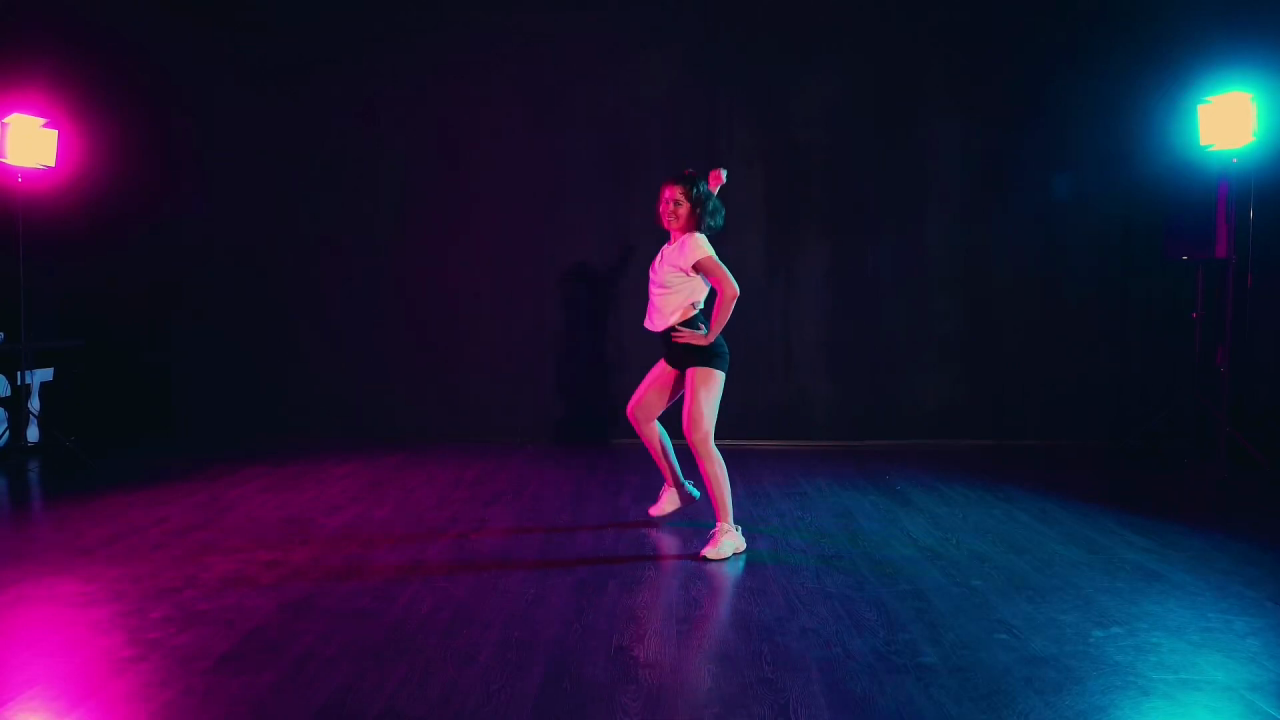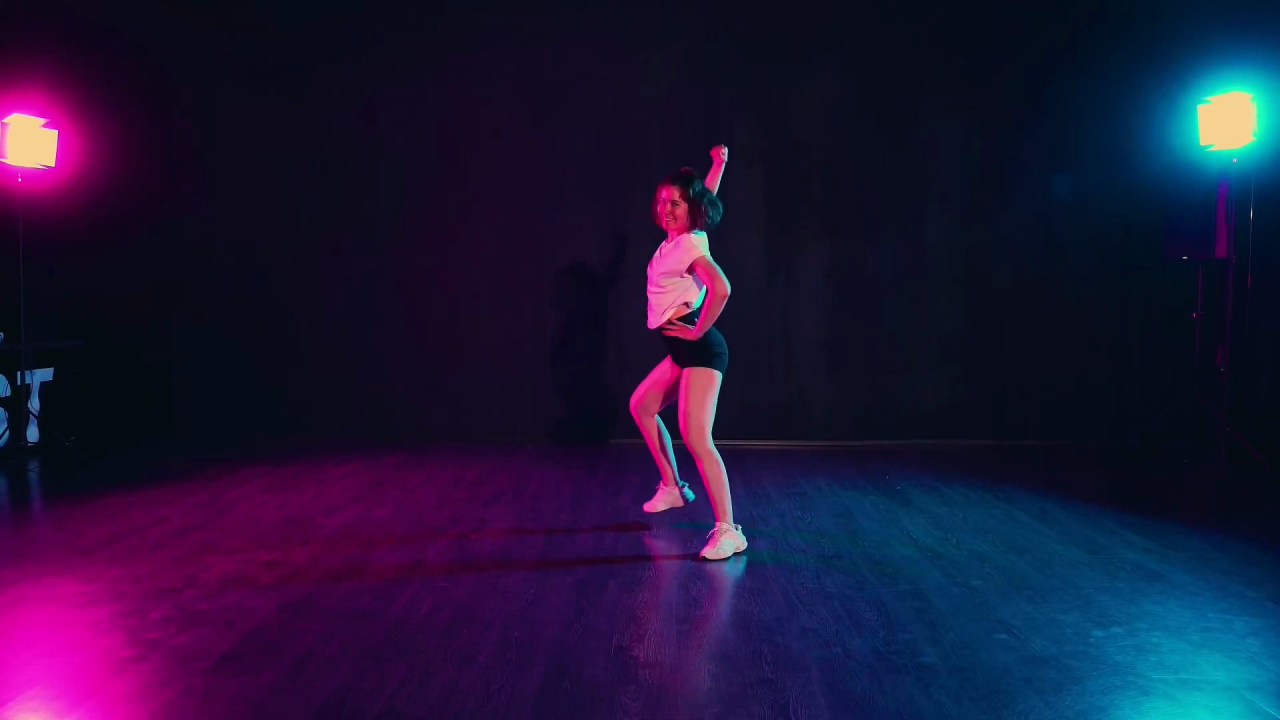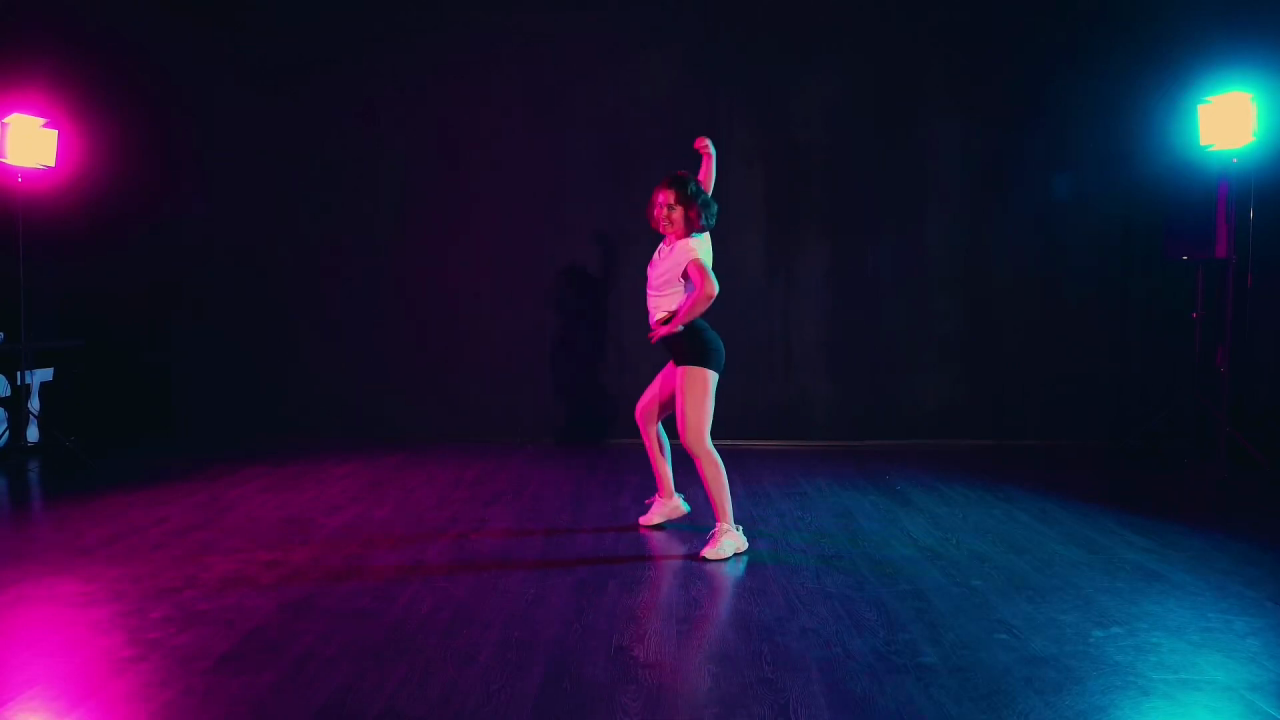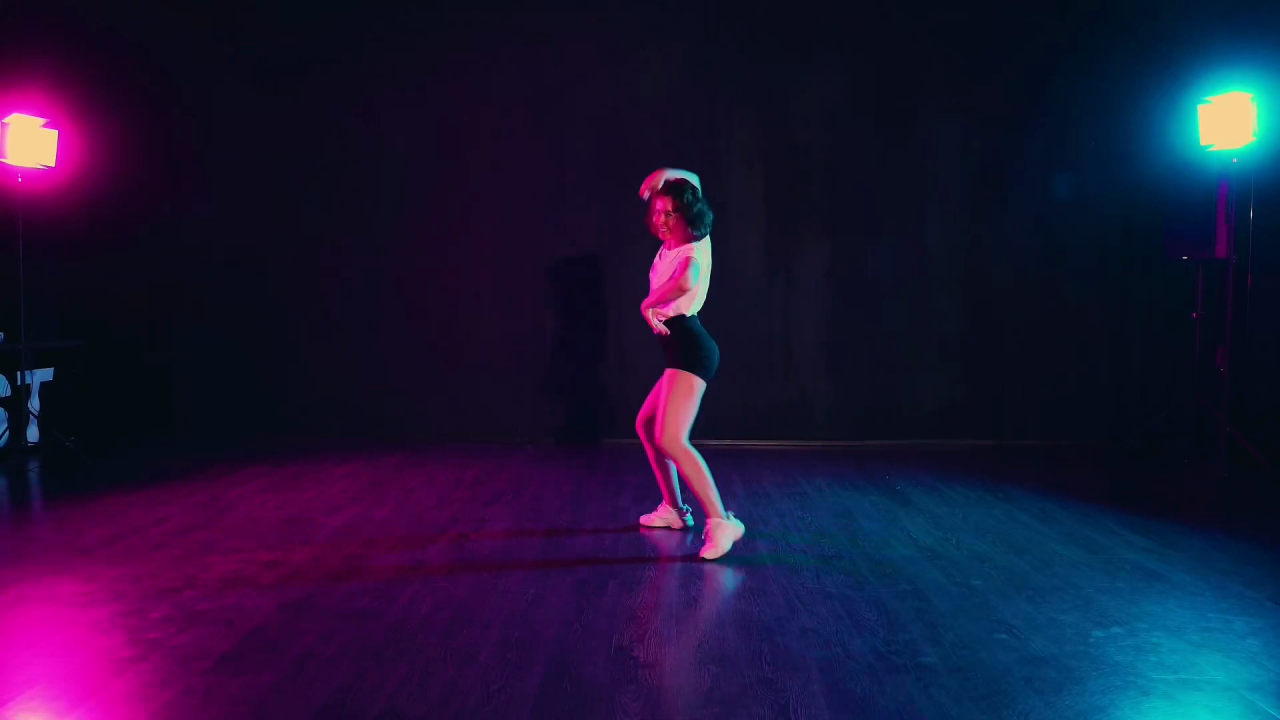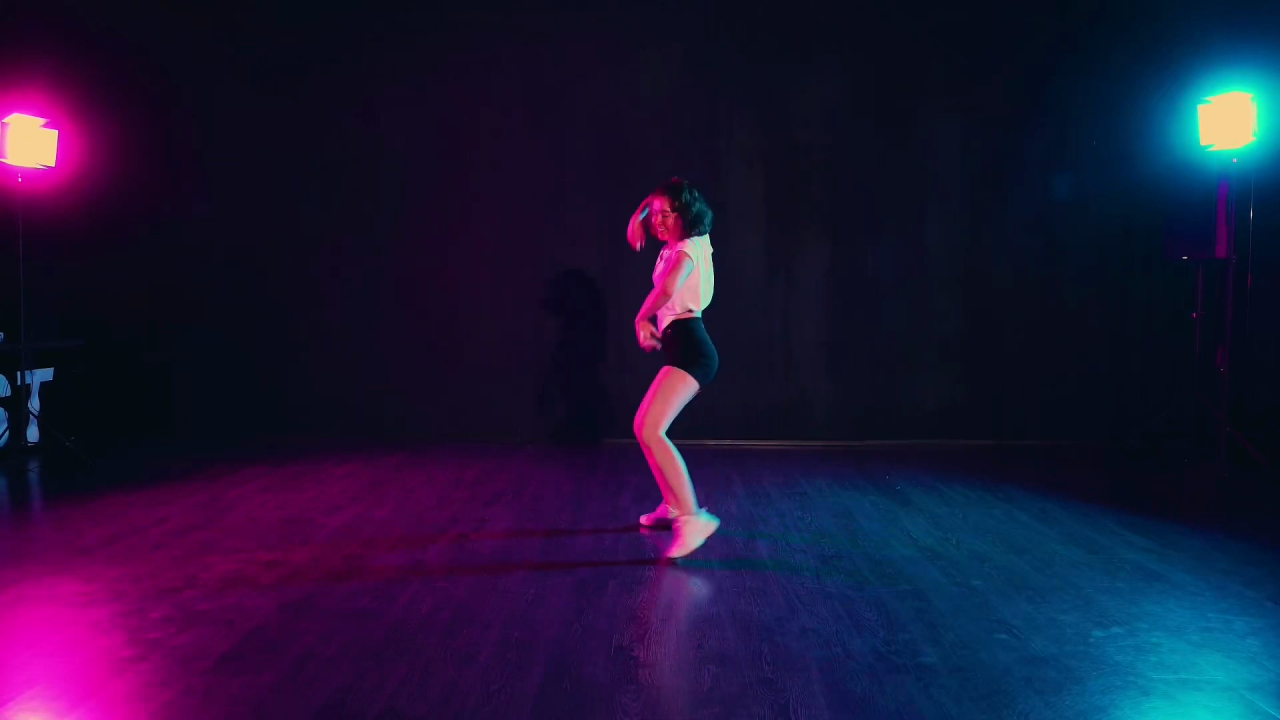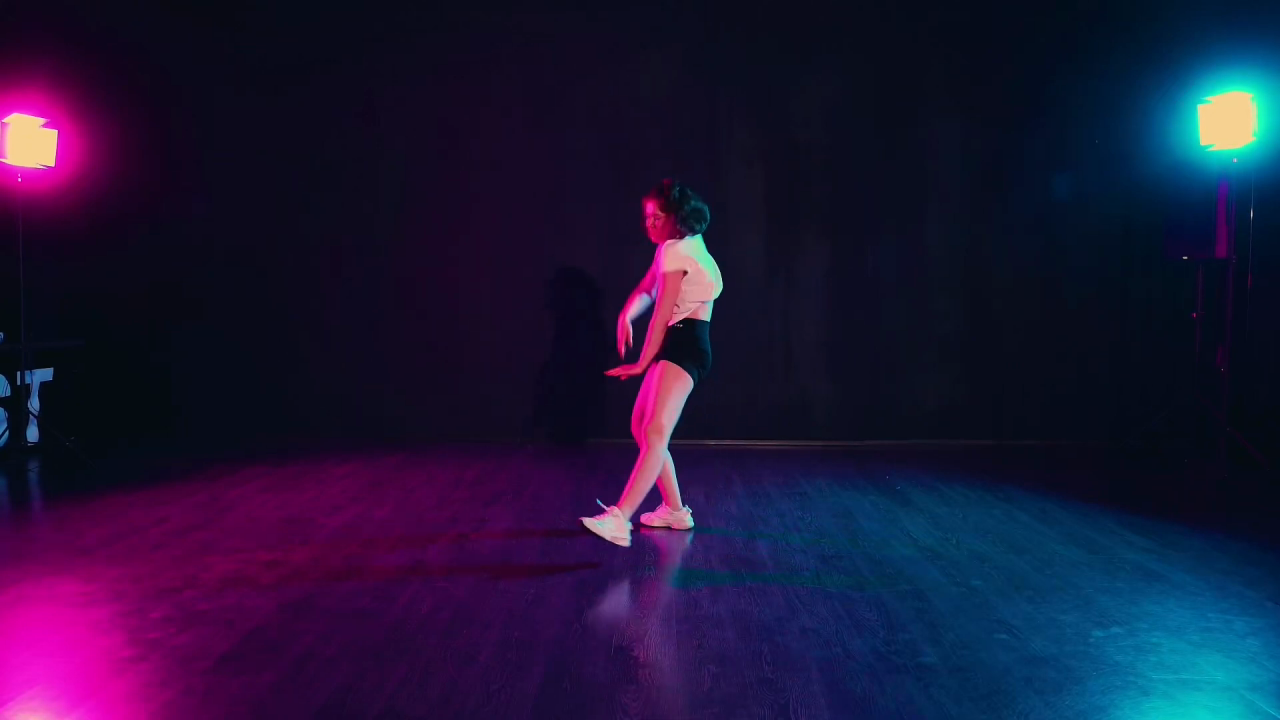
dt=0.1s
person 1, frame 1
left shoulder: (694, 244)
right shoulder: (674, 244)
left elbow: (730, 290)
right elbow: (676, 222)
left wrist: (710, 335)
right wrist: (713, 187)
left hip: (702, 349)
right hip: (677, 349)
left knee: (698, 435)
right knee: (638, 412)
left ankle: (727, 530)
right ankle: (676, 489)
person 1, frame 2
left shoulder: (690, 245)
right shoulder: (683, 236)
left elbow: (721, 289)
right elbow: (707, 195)
left wrist: (701, 328)
right wrist: (717, 165)
left hip: (699, 348)
right hip: (684, 349)
left knee: (696, 438)
right knee: (641, 406)
left ankle: (727, 530)
right ankle: (671, 487)
person 1, frame 3
left shoulder: (688, 248)
right shoulder: (679, 241)
left elbow: (709, 289)
right elbow: (703, 190)
left wrist: (677, 321)
right wrist: (708, 156)
left hip: (697, 348)
right hip: (686, 349)
left knee: (693, 439)
right knee: (646, 414)
left ankle: (728, 530)
right ankle: (668, 499)
person 1, frame 4
left shoulder: (690, 249)
right shoulder: (687, 243)
left elbow: (682, 284)
right elbow: (690, 183)
left wrist: (649, 304)
right wrist: (665, 176)
left hip: (690, 350)
right hip: (684, 350)
left knee: (671, 438)
right knee: (646, 424)
left ankle: (721, 520)
right ankle: (673, 508)
person 1, frame 5
left shoulder: (686, 248)
right shoulder: (689, 242)
left elbow: (666, 288)
right elbow: (665, 201)
left wrist: (643, 317)
right wrist: (639, 217)
left hip: (689, 348)
right hip: (683, 348)
left knee: (650, 431)
right knee: (644, 427)
left ankle: (691, 518)
right ankle: (675, 509)
person 1, frame 6
left shoulder: (674, 251)
right shoulder: (685, 245)
left elbow: (663, 313)
right elbow: (647, 289)
left wrist: (644, 362)
right wrist: (626, 315)
left hip: (684, 345)
right hip: (681, 345)
left knee: (656, 432)
right knee: (642, 428)
left ankle: (620, 518)
right ankle: (675, 509)
